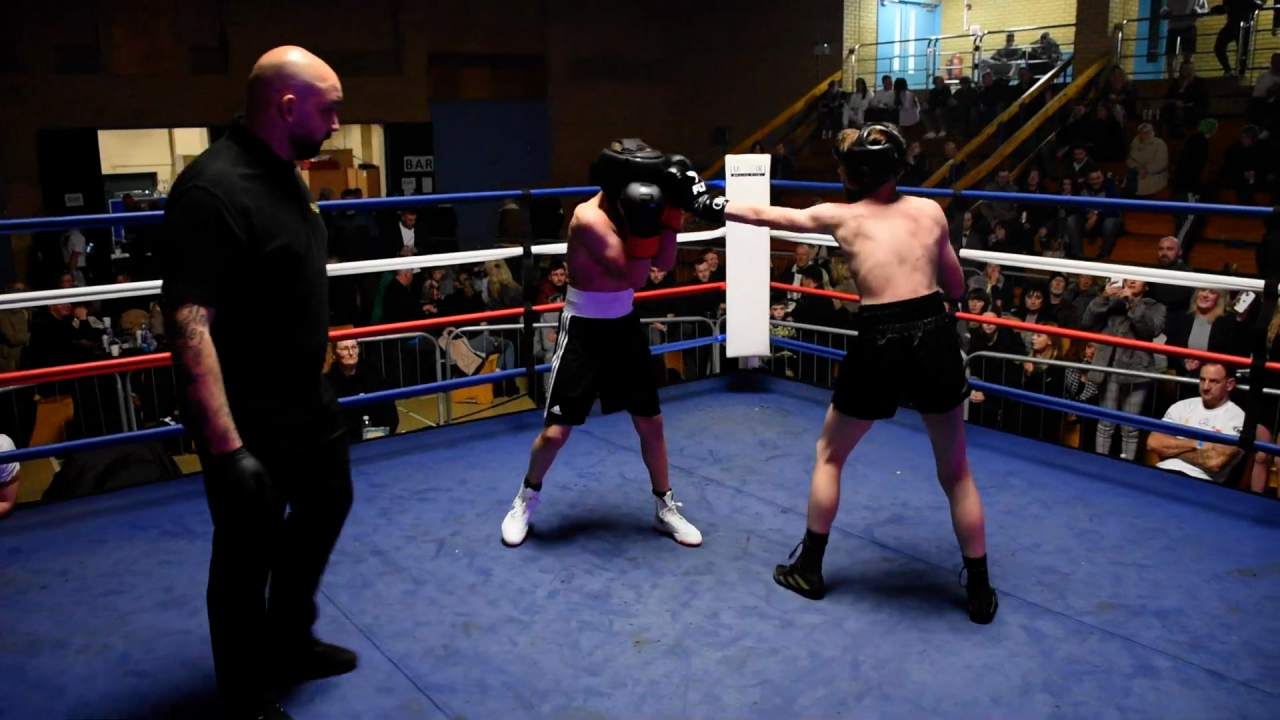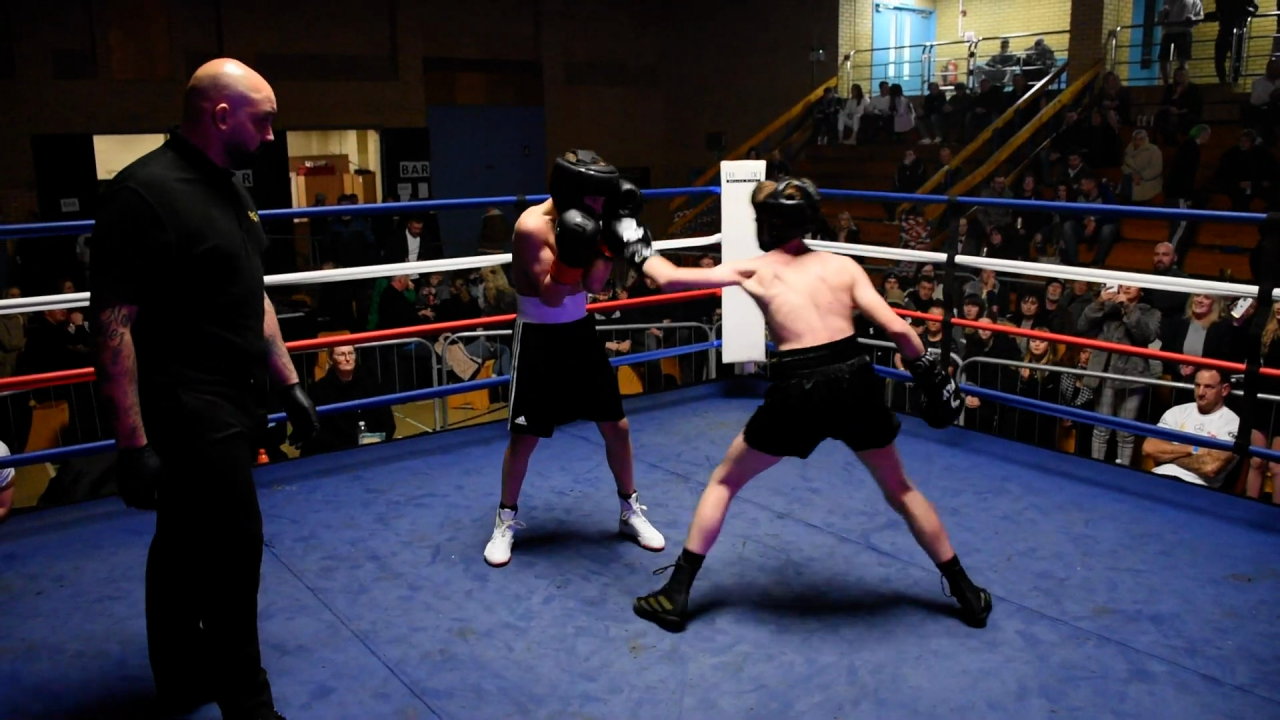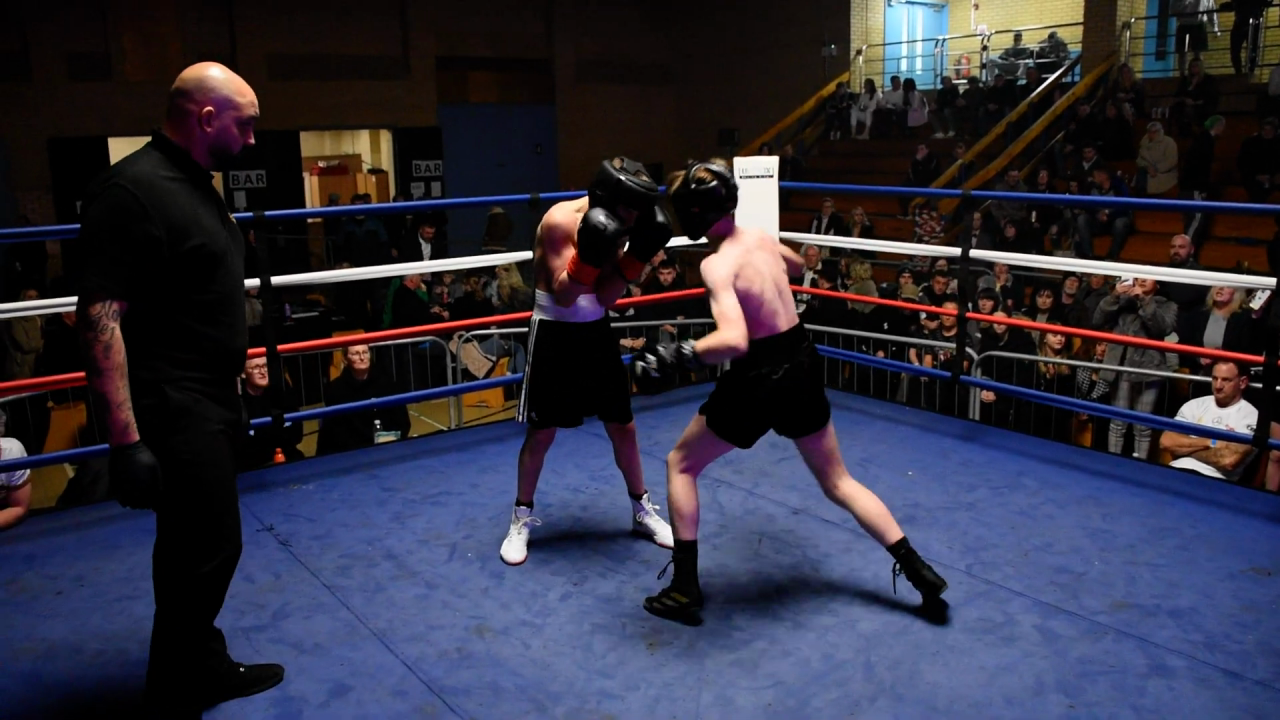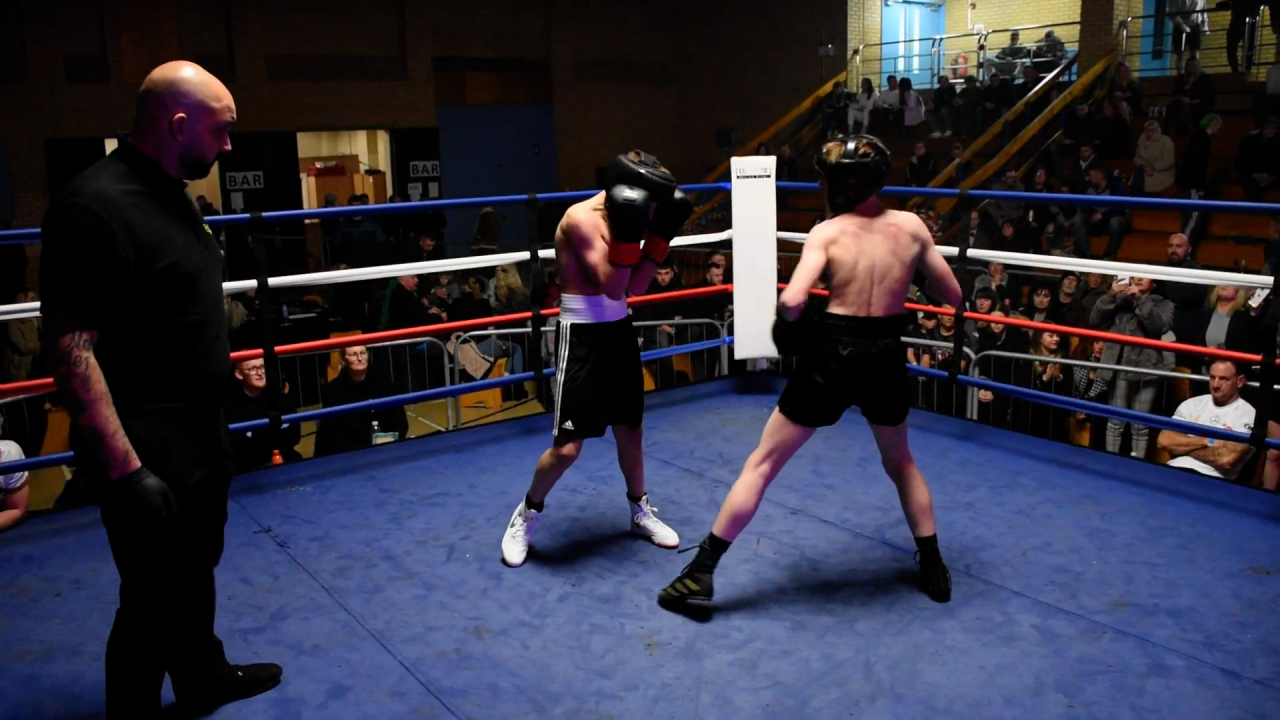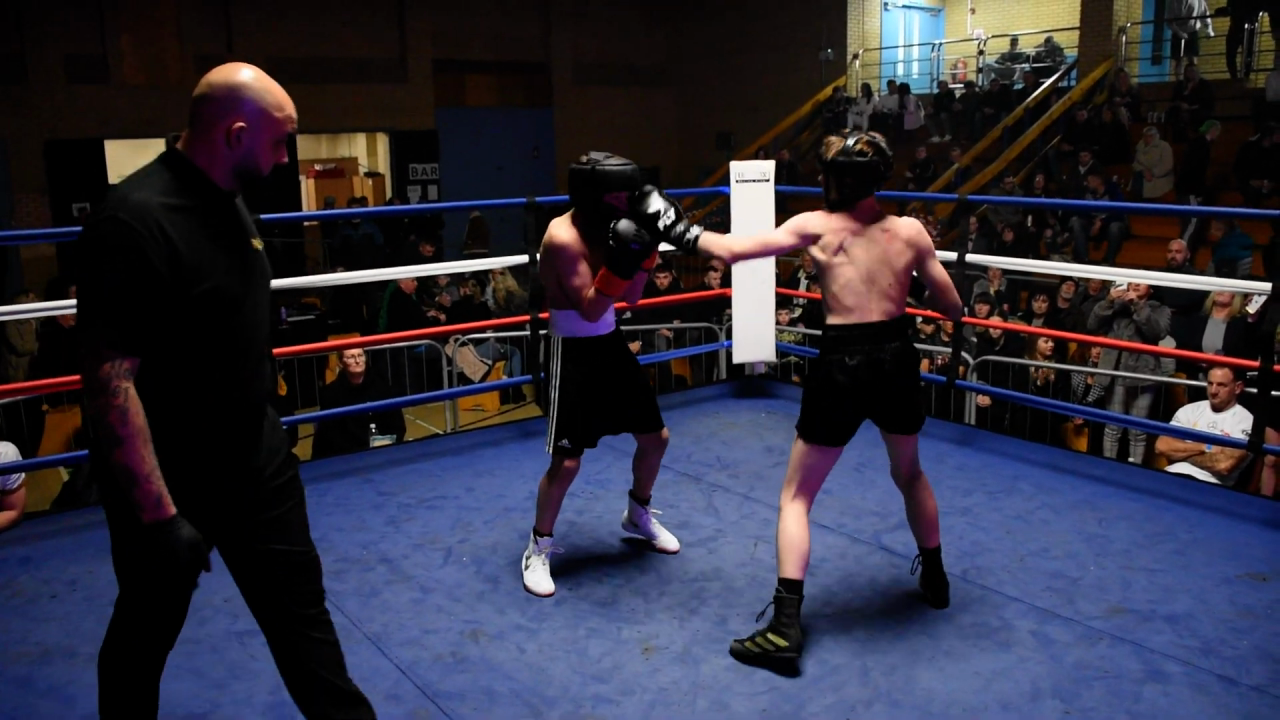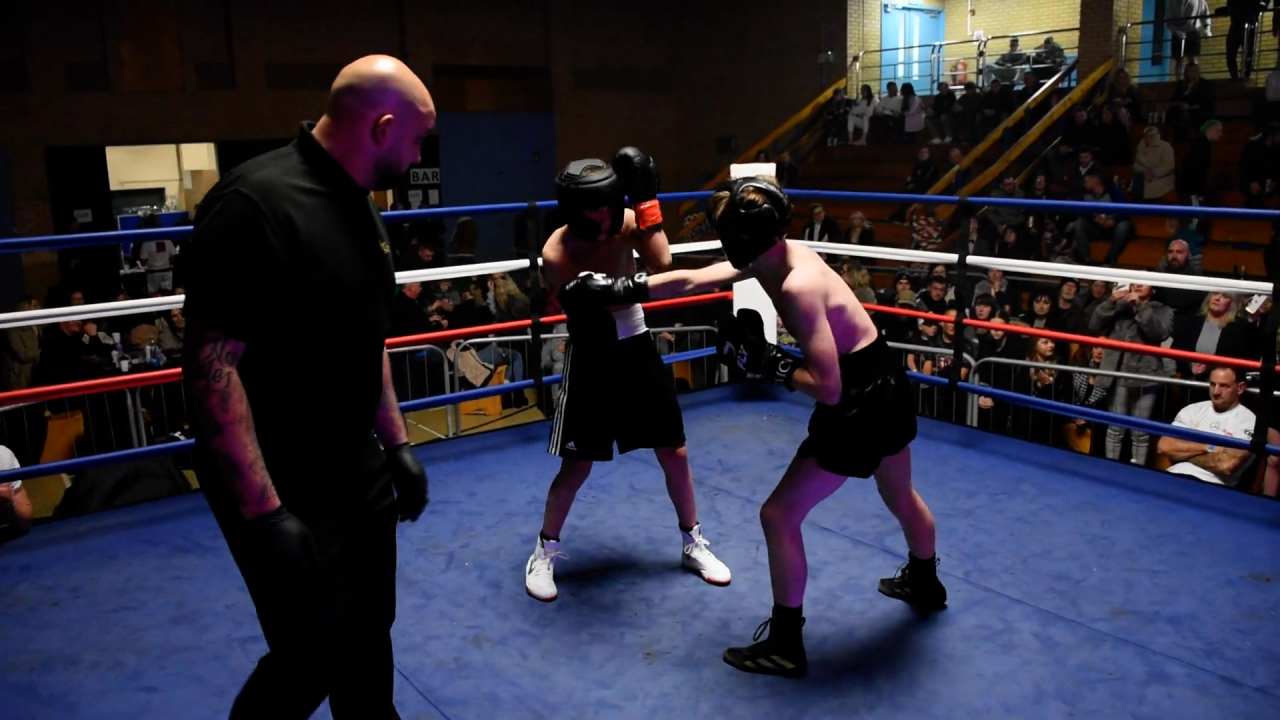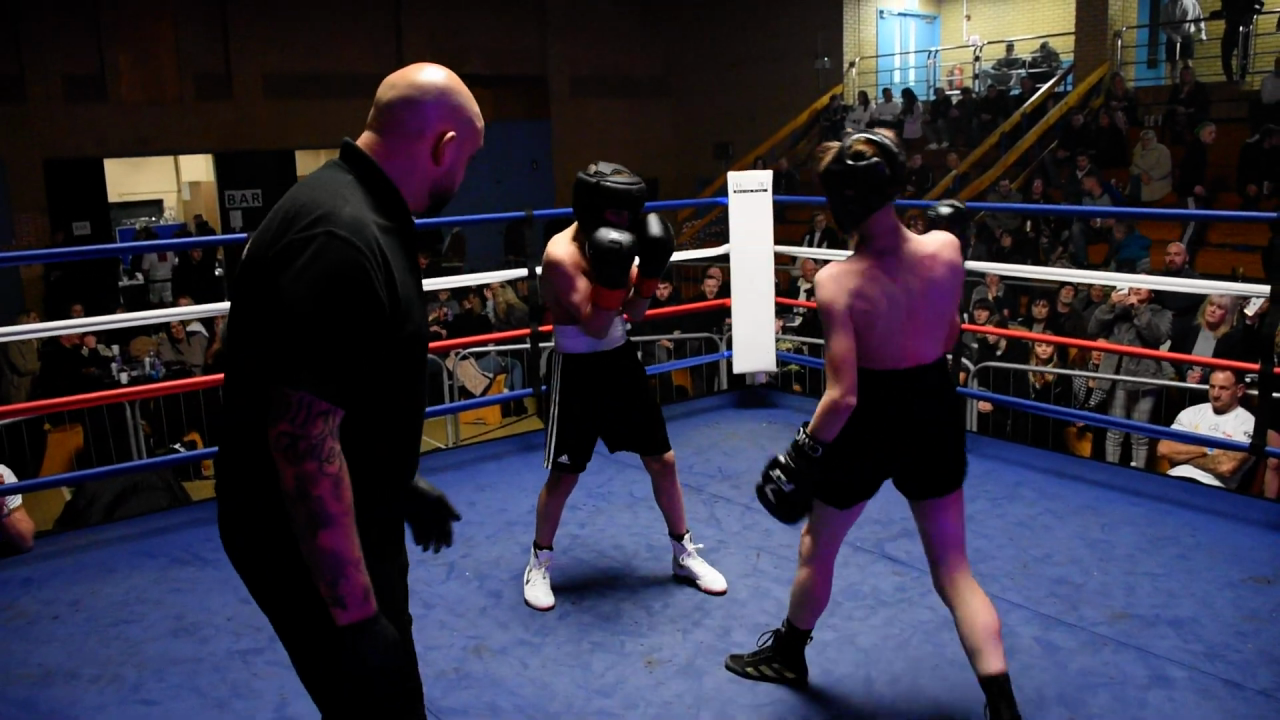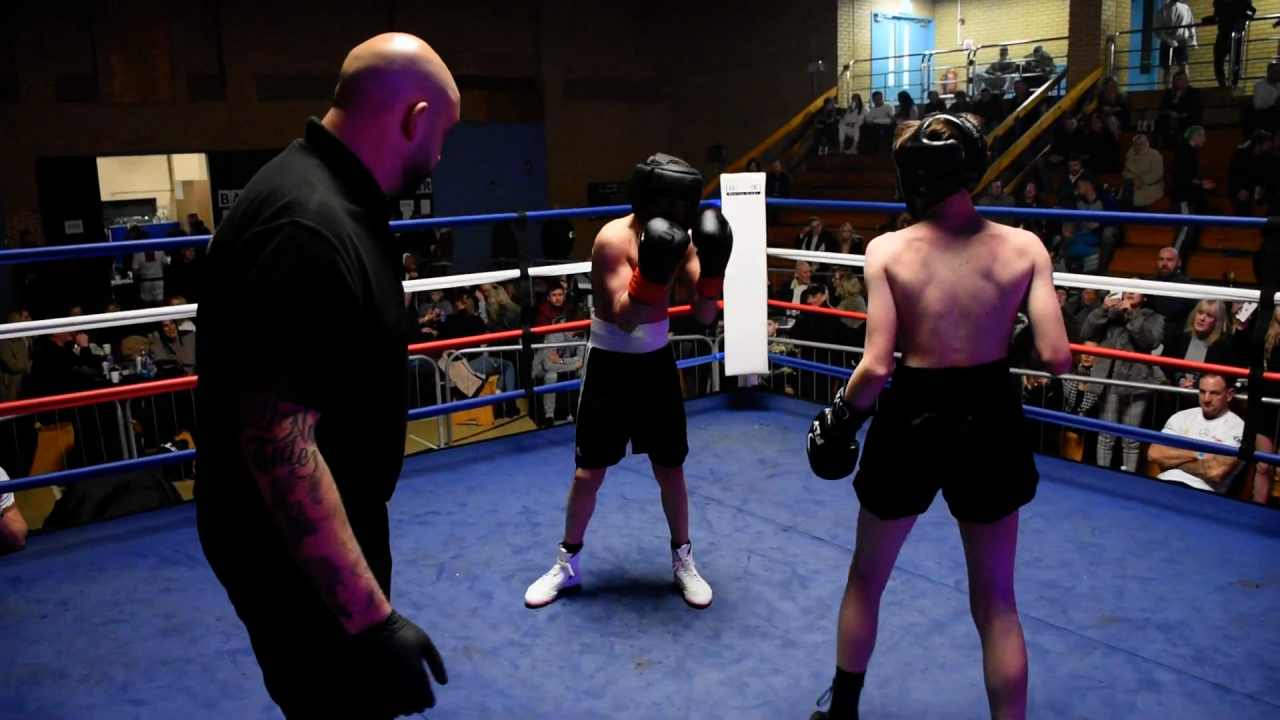
dt=0.4s
person 1, frame 1
left shoulder: (284, 175)
right shoulder: (212, 190)
right elbow: (191, 327)
right wrist: (229, 446)
left hip: (300, 392)
right hip: (247, 407)
left knee: (327, 501)
right knee: (251, 546)
left ankle: (292, 643)
person 1, frame 2
left shoulder: (227, 186)
right shoulder: (146, 191)
right elbow: (114, 324)
left wrist: (288, 383)
right wrist: (133, 441)
left hip: (226, 402)
right hip: (185, 411)
left knee: (188, 541)
right knee: (234, 547)
person 1, frame 3
left shoulder: (197, 185)
right shoulder: (132, 189)
right elbow: (100, 319)
left wrist: (234, 399)
right wrist: (125, 438)
left hip: (208, 401)
right hip: (171, 409)
left knee: (190, 544)
right knee: (210, 550)
person 1, frame 4
left shoulder: (169, 194)
right shoulder: (94, 208)
right elbow: (72, 350)
right wrist: (126, 470)
left hip: (199, 429)
right hip: (148, 445)
left knee: (196, 563)
right knee: (155, 594)
person 1, frame 5
left shoulder: (228, 204)
right shoulder: (134, 222)
right elbow: (110, 380)
right wrist: (159, 513)
left hip: (252, 448)
right hip: (168, 470)
left knee: (294, 593)
right knee: (149, 624)
person 1, frame 6
left shoulder: (357, 205)
right shoulder: (256, 203)
right elbow: (211, 364)
left wrist: (398, 447)
right wrist: (261, 511)
left hip: (354, 466)
right hip: (277, 482)
left knee: (368, 629)
right knee: (316, 654)
person 1, frame 7
left shoulder: (362, 217)
right shoulder: (339, 238)
right elbow: (302, 436)
left wrist: (402, 487)
right wrist: (353, 614)
left hip: (357, 514)
right hip: (307, 536)
person 1, frame 8
left shoulder: (330, 200)
right shoulder: (305, 227)
right elbow: (277, 444)
right wrist: (373, 620)
left hip: (329, 525)
right hip: (295, 544)
person 2, frame 1
left shoulder: (839, 217)
right shoulder: (930, 211)
left elbow: (765, 216)
right elbow: (956, 288)
left wrist: (703, 200)
left hip: (880, 345)
right hip: (935, 339)
left knee: (830, 456)
right knee: (956, 471)
left ankle: (809, 569)
right ankle: (979, 588)
person 2, frame 2
left shoulder: (752, 268)
right shoulder: (841, 266)
left elbow: (669, 279)
right elbow: (898, 328)
left wrist: (637, 249)
right wrist: (932, 375)
left hip: (798, 389)
right hip: (854, 380)
left knee: (724, 481)
right knee: (900, 491)
left ankle: (676, 594)
right ankle: (966, 593)
person 2, frame 3
left shoulder: (719, 265)
right shoulder: (761, 237)
left elbow: (734, 340)
right elbow: (796, 266)
left wrist: (674, 355)
left hip: (760, 378)
right hip: (800, 369)
left knee: (681, 464)
right knee: (838, 483)
left ankle: (685, 587)
right ankle: (918, 570)
person 2, frame 4
left shoulder: (827, 233)
right shoulder: (910, 226)
left elbow: (792, 302)
right elbow: (953, 297)
left wrist: (786, 335)
left hip: (830, 354)
right hip: (885, 356)
left knee: (761, 465)
right knee: (901, 464)
left ankle: (700, 574)
right ankle: (934, 569)
person 2, frame 5
left shoulder: (816, 226)
right shoulder: (910, 231)
left elbow: (730, 250)
right elbow: (954, 308)
left wrist: (674, 225)
left hip: (843, 366)
right hip: (896, 361)
left knee: (796, 496)
right knee: (910, 475)
left ankle: (786, 625)
right ankle: (934, 579)
person 2, frame 6
left shoulder: (797, 286)
right shoulder: (781, 253)
left elbow: (828, 389)
right elbow: (695, 278)
left wrist: (766, 363)
right wrist: (625, 287)
left hip: (863, 400)
right hip: (885, 385)
left knee: (779, 516)
right knee: (899, 494)
left ankle: (786, 643)
right ankle: (924, 583)
person 2, frame 7
left shoulder: (839, 282)
right shoulder: (945, 250)
left elbow: (843, 396)
right elbow: (947, 338)
left wrist: (798, 455)
left hip: (871, 424)
right hip: (934, 416)
left knee: (818, 548)
right knee: (955, 573)
left ankle: (787, 654)
person 2, frame 8
left shoulder: (888, 252)
right shoulder: (1024, 249)
left elbow: (877, 367)
right elbow: (1056, 359)
left wrist: (837, 417)
right wrist: (997, 332)
left hip: (910, 425)
right hip: (990, 425)
left knee: (867, 576)
right knee: (994, 602)
person 3, frame 1
left shoulder: (632, 210)
right shoulder: (589, 218)
left elbow: (664, 264)
right elbow: (635, 278)
left wrist: (671, 209)
right wrist: (642, 227)
left hip: (625, 325)
right hip: (584, 330)
left knee: (651, 423)
right knee: (556, 431)
left ankle: (665, 507)
right ankle: (526, 499)
person 3, frame 2
left shoulder: (579, 221)
right shoulder: (532, 225)
left elbow: (594, 284)
right elbow: (551, 296)
left wrist: (609, 230)
right wrist: (571, 254)
left hip: (580, 330)
right hip: (538, 336)
left knee: (616, 426)
right knee: (524, 438)
left ankle: (630, 511)
right ankle: (505, 521)
person 3, frame 3
left shoulder: (609, 227)
right shoulder: (560, 220)
left elbow: (607, 298)
right elbow: (564, 294)
left wrist: (640, 251)
right wrist: (591, 253)
left hip: (595, 331)
right hip: (554, 333)
left knee: (623, 428)
right knee: (541, 433)
left ankle: (643, 510)
right ankle: (522, 519)
person 3, frame 4
left shoulder: (625, 219)
right shoulder: (581, 220)
left elbow: (634, 288)
right elbow: (611, 287)
left wrist: (661, 235)
right wrist: (626, 236)
left hip: (619, 331)
right hip: (582, 337)
left knee: (630, 430)
right knee: (568, 447)
left ankle: (640, 511)
right ankle: (527, 514)
person 3, frame 5
left shoulder: (608, 228)
right shoulder: (563, 237)
left elbow: (631, 297)
right elbow: (591, 309)
left wrist: (647, 244)
right wrist: (619, 264)
left hip: (610, 343)
right hip: (574, 352)
left knee: (656, 436)
right knee: (567, 462)
left ankle: (640, 513)
right ankle: (538, 548)
person 3, frame 6
left shoulder: (625, 221)
right shoulder: (557, 253)
left elbow: (662, 267)
right elbow: (591, 316)
left wrist: (645, 200)
left hip: (637, 345)
right hip: (592, 355)
left knee: (675, 453)
right knee: (576, 465)
left ankle: (693, 544)
right ankle: (544, 553)
person 3, frame 7
left shoulder: (617, 241)
right shoulder: (561, 254)
left elbow: (634, 315)
right elbow: (595, 327)
left wrist: (650, 270)
right wrist: (607, 277)
left hip: (620, 356)
right hip: (577, 366)
left knee: (662, 460)
right knee: (564, 474)
left ankle: (684, 553)
right ankle: (539, 563)
person 3, frame 8
left shoulder: (681, 241)
right shoulder: (613, 240)
left elbow: (704, 316)
right elbow: (626, 317)
left wrist: (713, 267)
right wrist: (652, 272)
left hip: (656, 362)
right hip: (609, 364)
left knee: (671, 472)
right knee: (589, 474)
left ankle: (683, 561)
right ankle: (567, 563)
